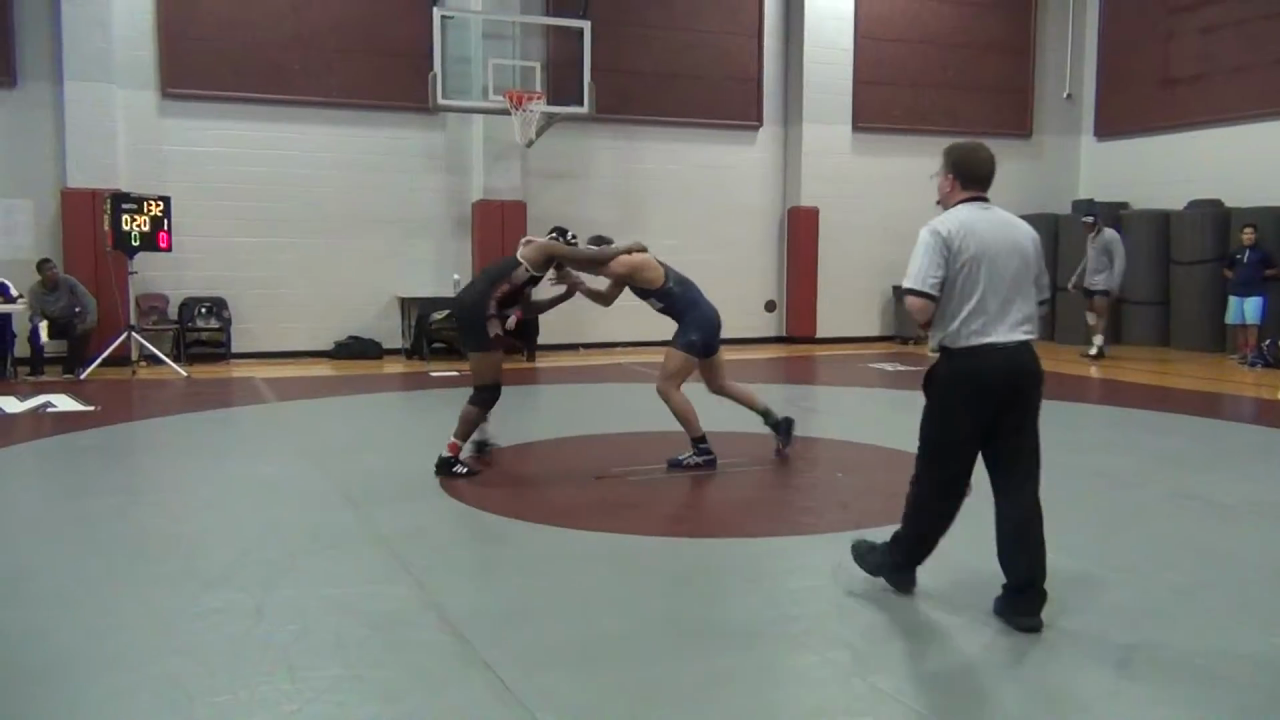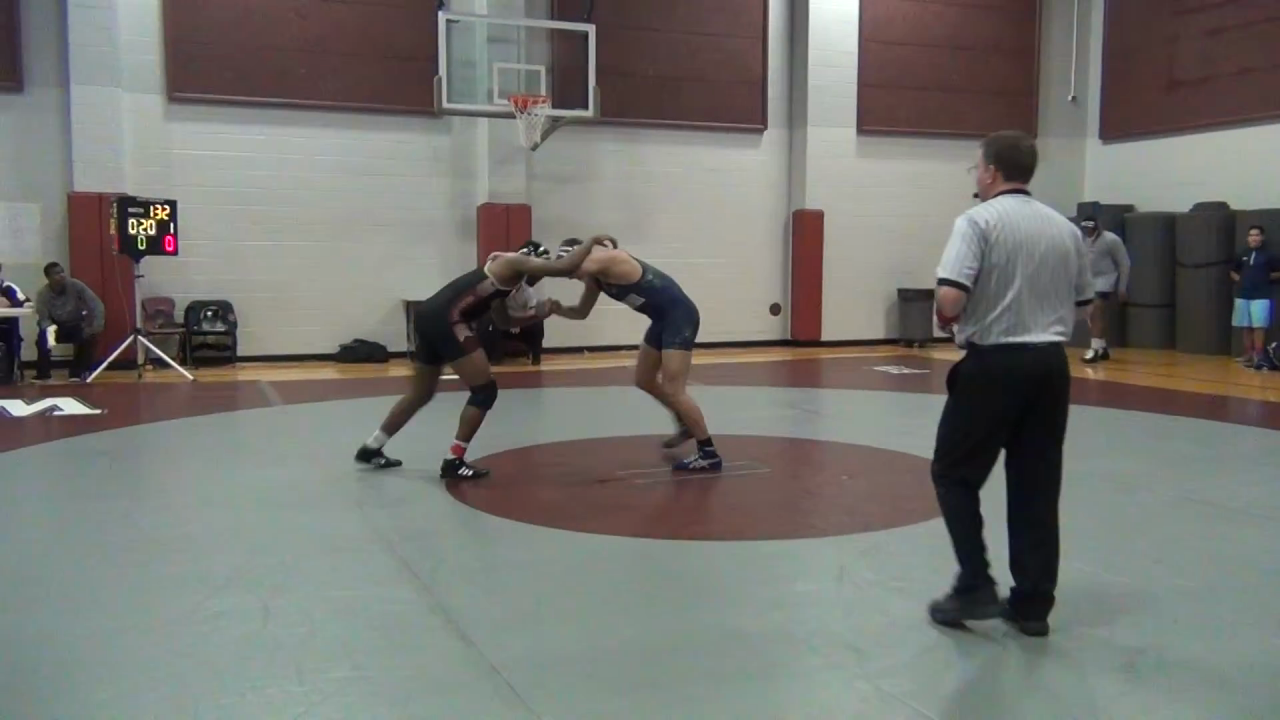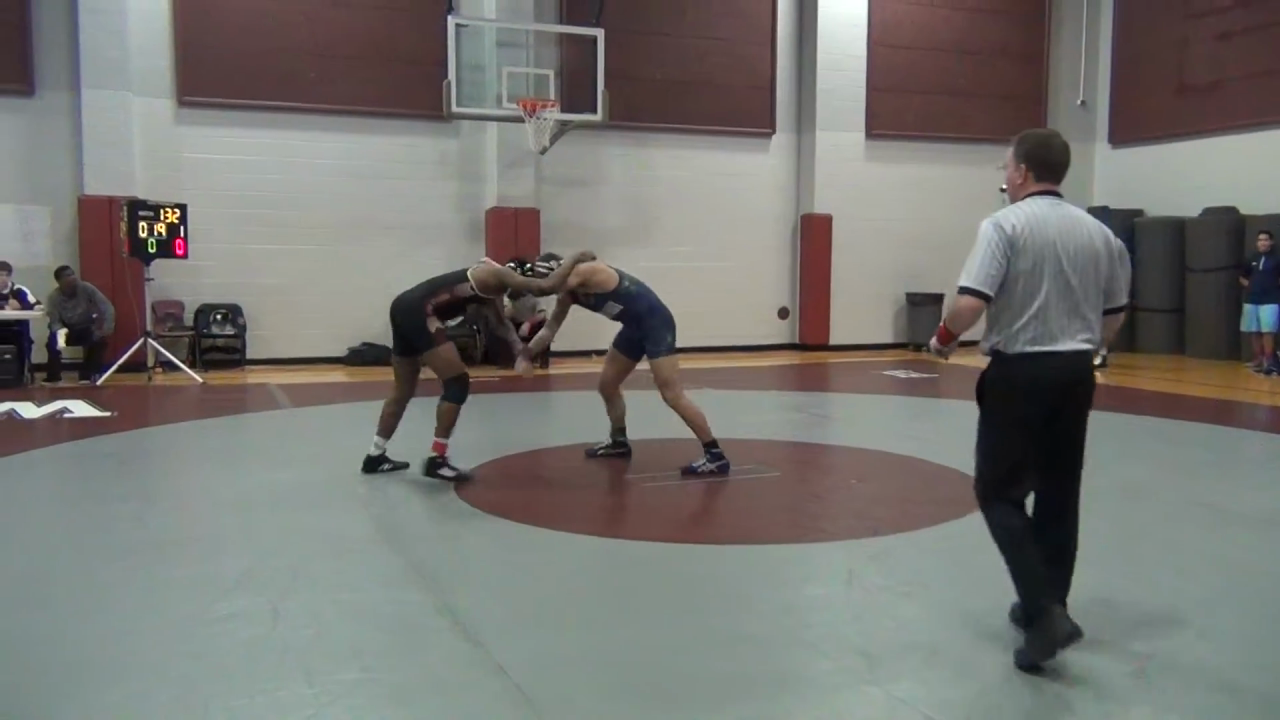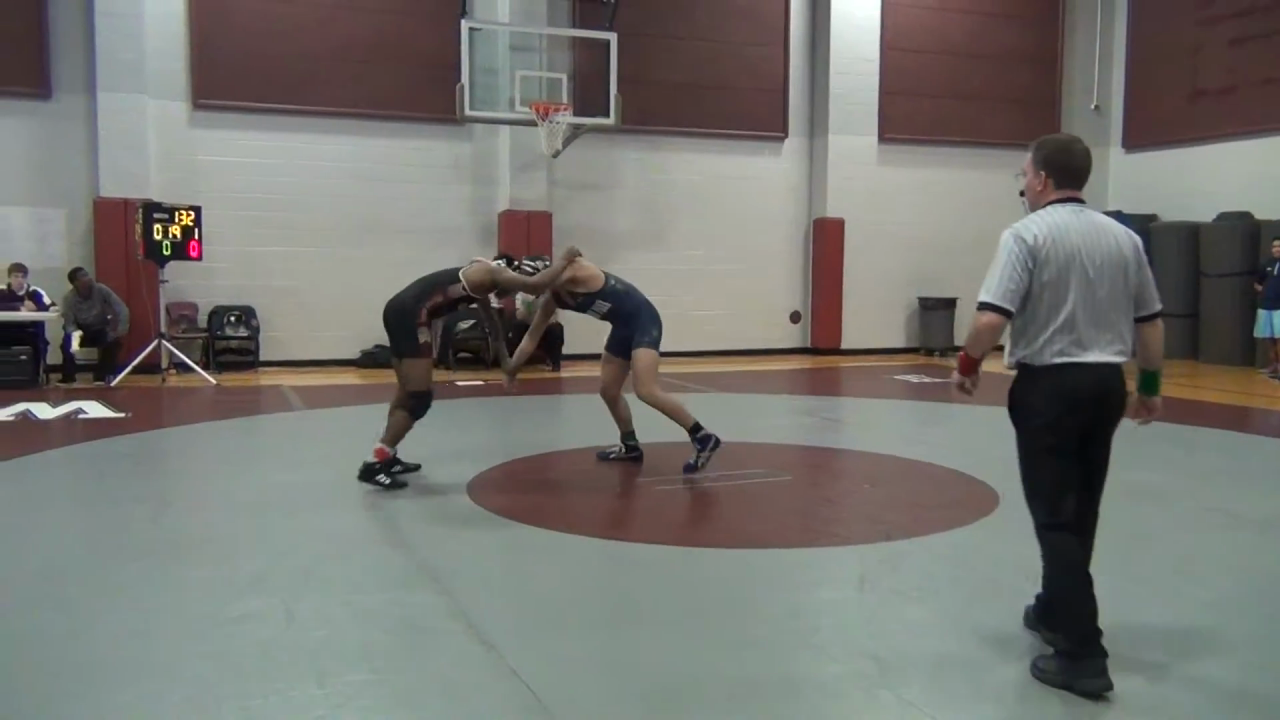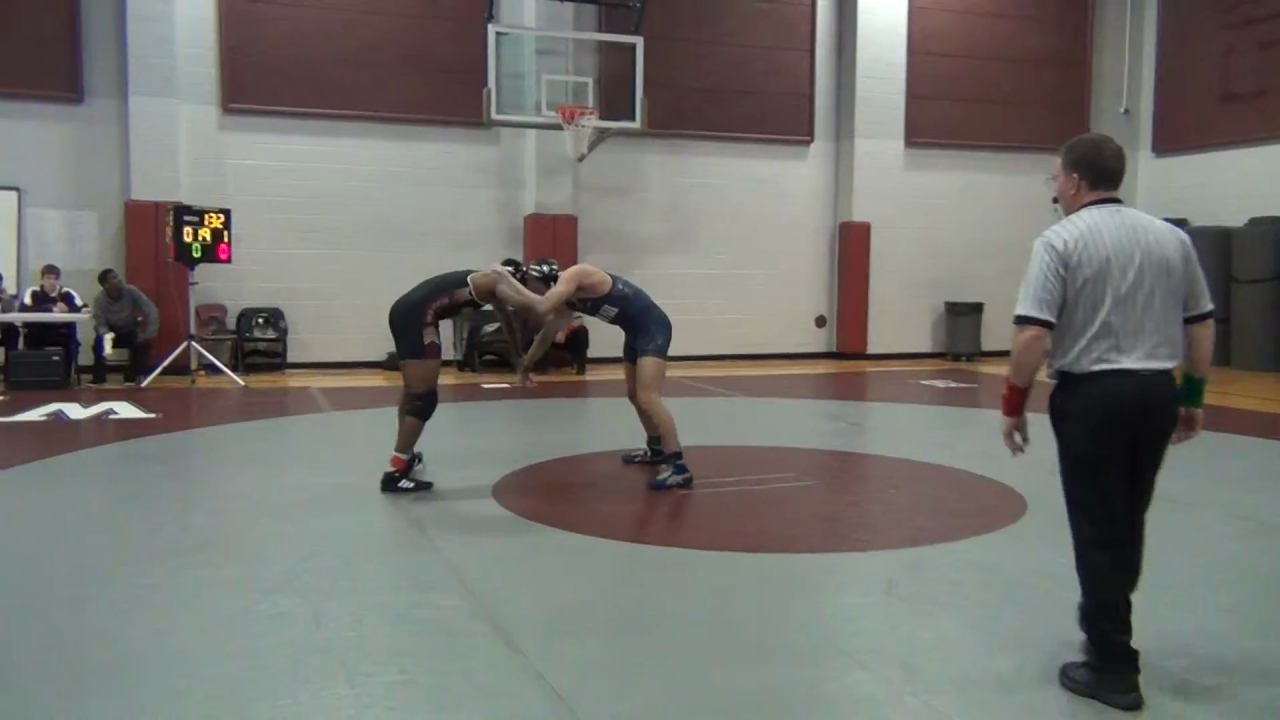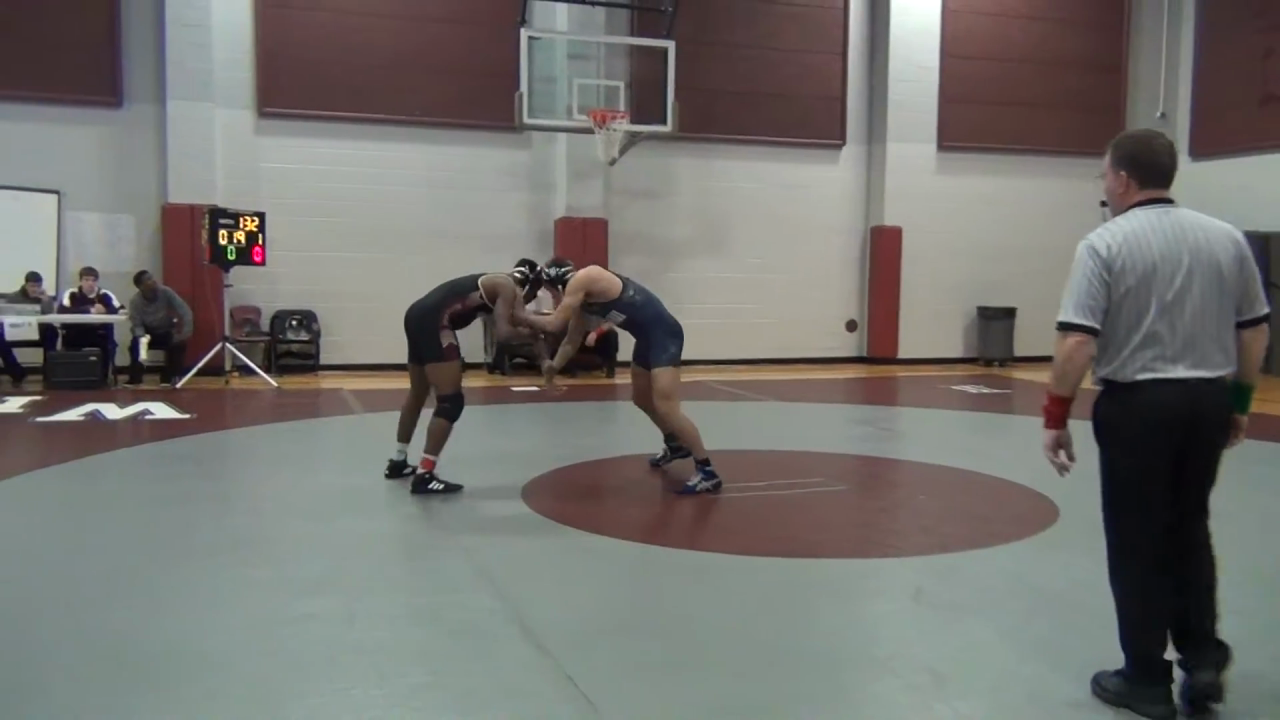
dt=0.2s
person 1, frame 1
left shoulder: (943, 230)
right shoulder: (1025, 231)
left elbow: (918, 305)
right elbow: (1040, 302)
left wrist: (935, 323)
left hip: (966, 367)
right hip: (1022, 364)
left knee: (939, 475)
right knee: (1018, 482)
left ankle: (901, 560)
right ankle: (1025, 597)
person 1, frame 2
left shoulder: (978, 221)
right shoulder: (1065, 229)
left elbow: (950, 296)
right elbow: (1083, 305)
left wrist: (945, 318)
left hip: (993, 366)
right hip: (1049, 365)
left knee: (955, 474)
right knee: (1038, 489)
left ankle: (976, 589)
right ankle: (1032, 602)
person 1, frame 3
left shoulder: (1005, 224)
right shoulder: (1099, 232)
left elbow: (970, 304)
right elbow: (1114, 316)
left wrist: (945, 335)
left hip: (1018, 375)
right hip: (1076, 374)
left knee: (1001, 496)
right knee: (1059, 497)
left ankle: (1045, 612)
right ankle: (1045, 609)
person 1, frame 4
left shoulder: (1027, 234)
right shoulder: (1124, 238)
left elbow: (991, 320)
right elbow: (1150, 322)
left wrist: (968, 363)
right wrist: (1150, 384)
left hip: (1048, 387)
right hip: (1107, 384)
left knee: (1056, 519)
right knee: (1080, 511)
left ankle: (1082, 655)
right ankle: (1056, 610)
person 1, frame 5
left shoulder: (1061, 240)
right shoulder: (1171, 237)
left elbow: (1033, 334)
right elbow: (1201, 325)
left wrist: (1013, 401)
right wrist: (1193, 395)
left hip: (1091, 397)
right hip: (1156, 393)
left knee: (1101, 529)
right knee: (1127, 520)
left ankle: (1114, 668)
right ankle: (1106, 623)
person 1, frame 6
left shoulder: (1105, 244)
right shoulder: (1226, 238)
left elbow: (1077, 342)
right elbow: (1255, 329)
left wrist: (1055, 417)
right wrist: (1238, 400)
left hip: (1137, 407)
right hip: (1207, 403)
left knee: (1137, 543)
right knee: (1188, 533)
right ankle: (1202, 660)
person 2, frame 1
left shoulder: (531, 253)
right shoulder: (546, 248)
left elbow: (527, 308)
right elbow: (595, 258)
left wrist: (566, 295)
right wrist: (628, 249)
left hip: (468, 304)
right hip: (479, 311)
left knee: (489, 382)
right knee: (487, 390)
left ankle: (480, 440)
right ankle: (448, 458)
person 2, frame 2
left shoulder: (502, 272)
right shoulder: (516, 263)
left elbow: (502, 319)
right elbow: (564, 268)
left wrist: (537, 316)
right wrist: (590, 246)
left hip: (428, 314)
right hip: (443, 320)
left knee: (422, 392)
right knee: (486, 390)
left ankle: (371, 449)
right ankle: (454, 460)
person 2, frame 3
left shoulder: (491, 279)
right shoulder: (499, 274)
left elbow: (502, 322)
right elbow: (546, 287)
left wrist: (519, 350)
right wrist: (575, 259)
left hip: (405, 307)
right hip: (418, 311)
left knee: (404, 389)
right knee: (457, 383)
left ankle: (375, 457)
right ankle: (437, 459)
person 2, frame 4
left shoulder: (479, 280)
right shoulder: (492, 272)
left elbow: (492, 323)
right elbow: (535, 284)
left wrist: (505, 361)
right wrist: (564, 259)
left hip: (398, 310)
right hip: (411, 315)
left knee: (409, 392)
right knee: (419, 398)
left ankle: (387, 459)
right ankle: (374, 464)
person 2, frame 5
left shoulder: (485, 282)
right shoulder: (501, 280)
left elbow: (507, 320)
right elbow: (519, 302)
left hip: (403, 311)
right hip: (417, 318)
left knee: (414, 392)
right knee: (425, 399)
left ankle: (403, 459)
right ankle: (395, 473)
person 2, frame 6
left shoulder: (500, 284)
right shoulder: (508, 287)
left elbow: (520, 321)
right elbow: (504, 333)
left hip: (417, 315)
right hip: (433, 321)
left knee: (418, 394)
right knee: (451, 401)
left ankle: (398, 463)
right ankle: (424, 476)
person 3, frame 1
left shoulder: (633, 263)
right shoulder: (624, 268)
left elbow: (588, 266)
right elbow: (606, 300)
right wrist: (578, 286)
left hip: (697, 322)
right hip: (704, 318)
left knee: (667, 386)
right knee: (718, 385)
left ankle: (703, 451)
right ankle: (777, 423)
person 3, frame 2
left shoulder: (607, 260)
right shoulder: (595, 275)
right elbow: (581, 312)
right wrist: (556, 308)
left hip: (680, 315)
right hip: (665, 318)
left knee: (674, 390)
right knee: (643, 380)
left ankle: (709, 453)
right ankle: (686, 424)
person 3, frame 3
left shoulder: (587, 272)
right shoulder: (569, 292)
right elbow: (549, 329)
right wrist: (527, 352)
left hip: (656, 323)
right hip: (635, 327)
left knee: (672, 396)
right knee: (606, 386)
left ankle: (715, 456)
right ankle: (619, 442)
person 3, frame 4
left shoulder: (572, 271)
right shoulder: (553, 299)
right elbow: (532, 336)
right wrist: (511, 370)
left hip: (643, 320)
right hip: (623, 326)
left knee: (646, 391)
right knee: (608, 391)
left ankle: (702, 437)
right ankle: (630, 445)
person 3, frame 5
left shoulder: (576, 276)
right shoulder: (566, 299)
left elbow: (542, 308)
right elbow: (548, 333)
right wrist: (526, 364)
left hip: (653, 327)
right hip: (635, 330)
left knee: (648, 399)
right knee: (636, 396)
left ankle: (679, 467)
right ankle: (656, 449)
person 3, frame 6
left shoulder: (582, 280)
right shoulder: (581, 299)
left elbow: (553, 324)
right elbow: (572, 339)
left wrist: (522, 318)
right wrist: (554, 366)
left hip: (664, 334)
right hip: (647, 336)
left knee: (666, 407)
right knee: (641, 398)
left ankle: (707, 472)
right ankle: (675, 446)
